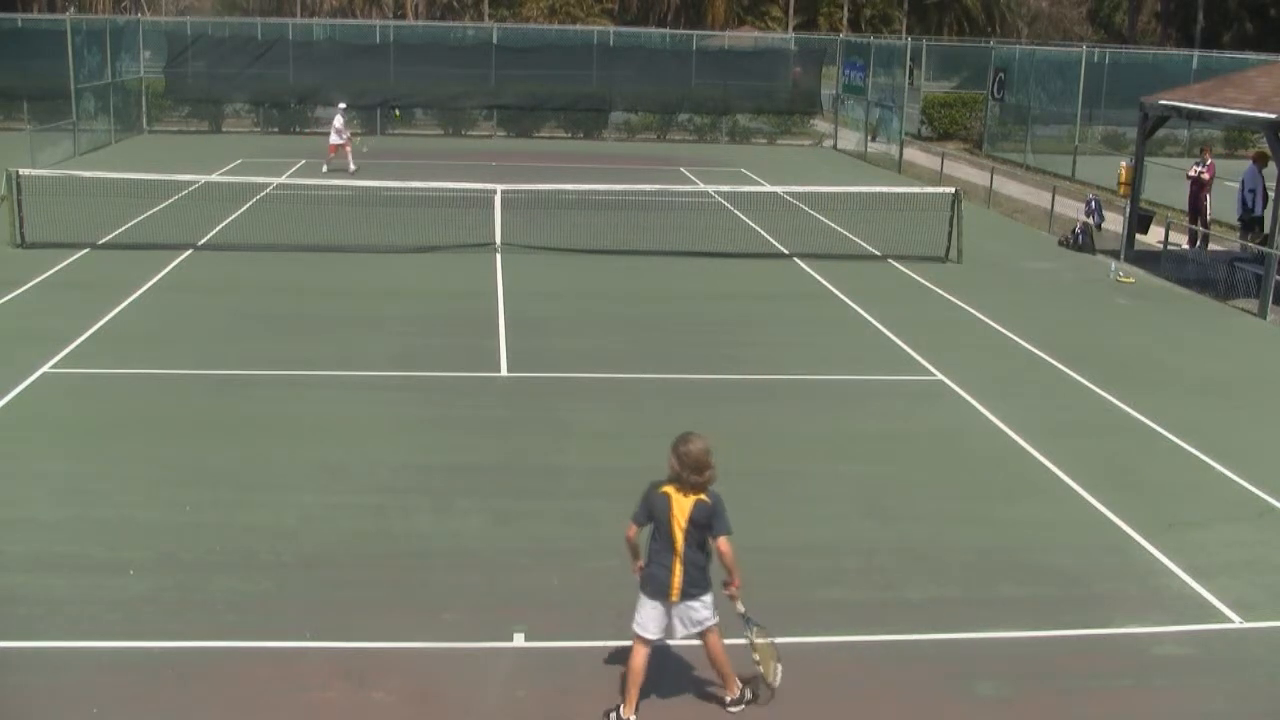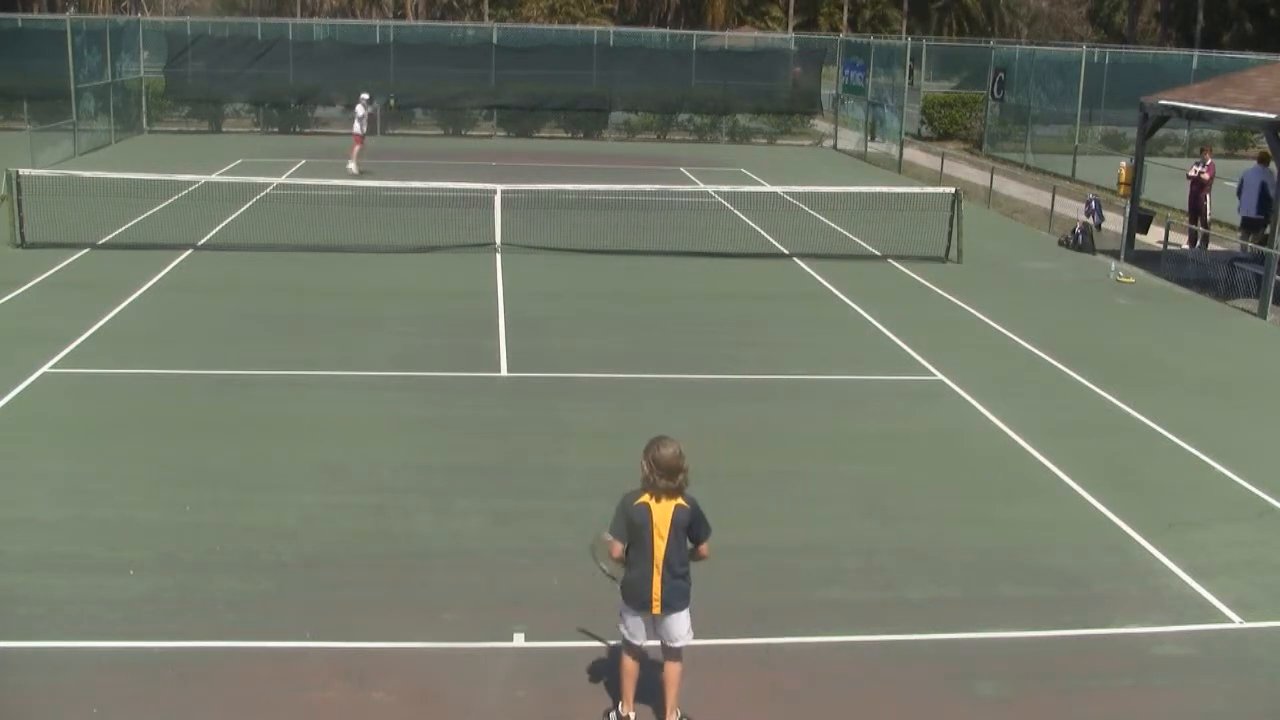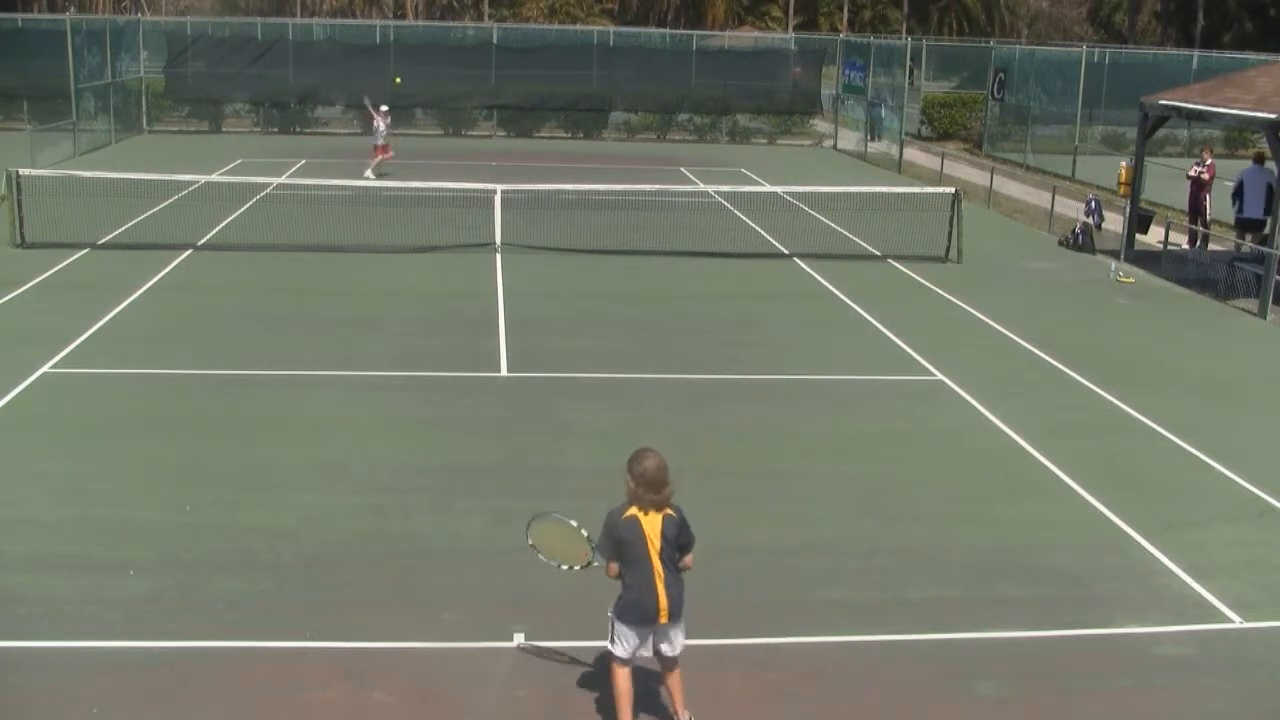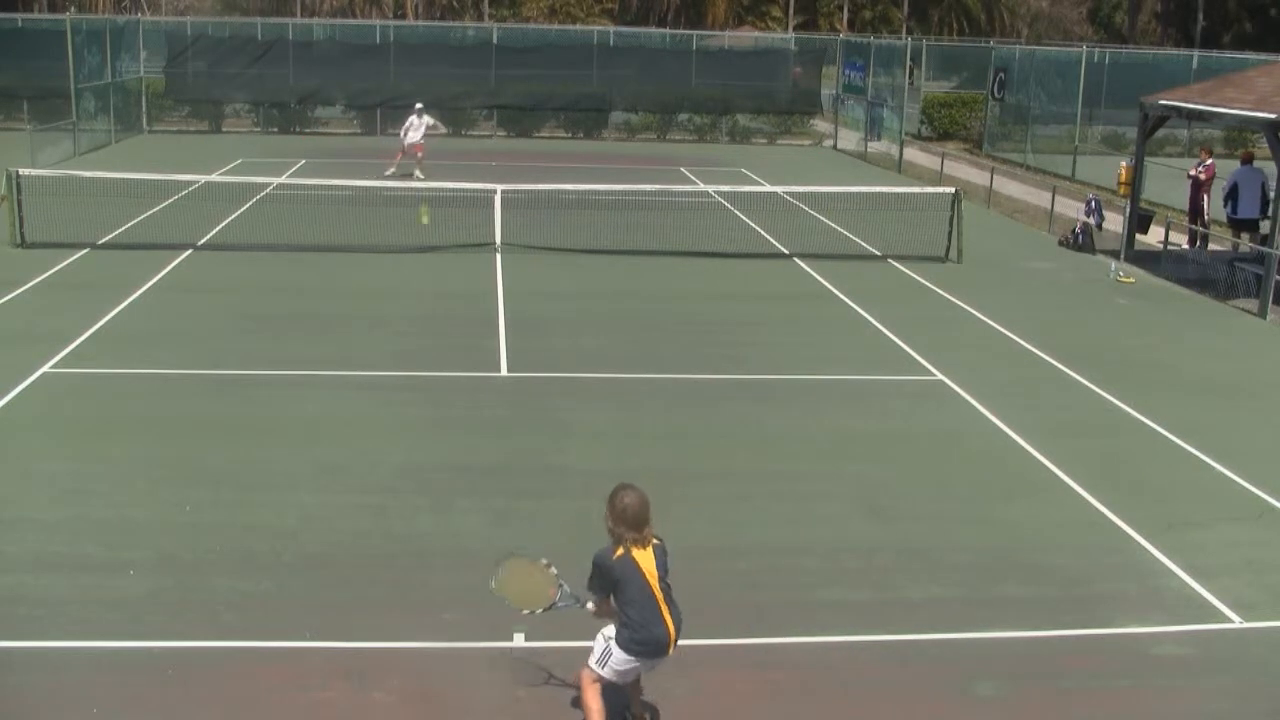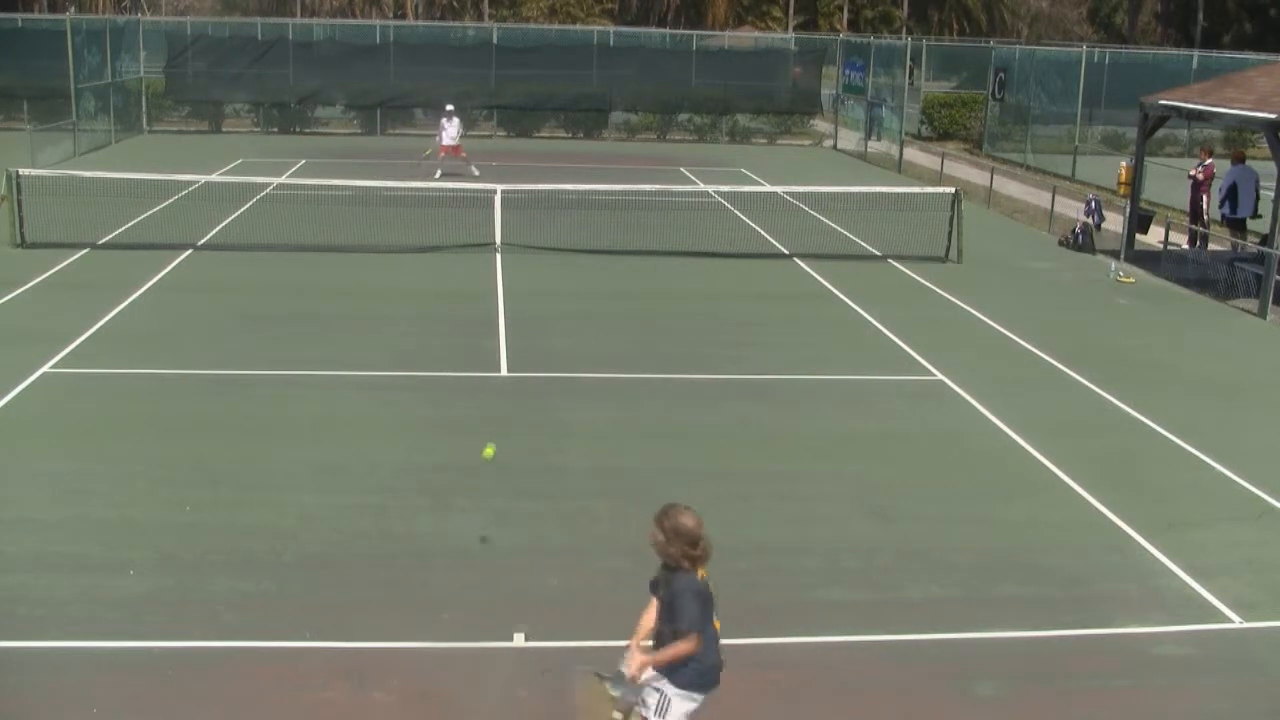
dt=0.4s
person 1, frame 1
left shoulder: (656, 493)
right shoulder: (711, 503)
left elbow: (631, 534)
right elbow: (724, 548)
left wrist: (637, 560)
right wrist: (733, 578)
left hip: (655, 584)
right hip: (694, 586)
left knee: (642, 643)
right knee: (710, 634)
right ankle: (734, 692)
person 1, frame 2
left shoulder: (631, 502)
right shoulder: (688, 506)
left elbow: (616, 552)
right elbow: (703, 552)
left hip: (637, 593)
right hip: (675, 595)
left knee: (632, 649)
right knee: (673, 654)
person 1, frame 3
left shoulder: (617, 518)
right shoulder: (674, 515)
left elbow: (612, 570)
right elbow: (687, 562)
left hip: (634, 607)
right hip: (671, 605)
left knee: (620, 663)
right knee: (669, 661)
person 1, frame 4
left shoulder: (605, 559)
right shoulder: (657, 546)
left elbow: (603, 608)
left hip: (639, 640)
right hip: (669, 634)
left knee: (589, 679)
right knee: (628, 661)
person 1, frame 5
left shoulder: (687, 586)
right shoulder: (670, 569)
left elbow: (690, 644)
right elbow: (655, 608)
left wrist: (647, 661)
right wrist: (636, 645)
left hip: (688, 675)
right hip: (679, 670)
